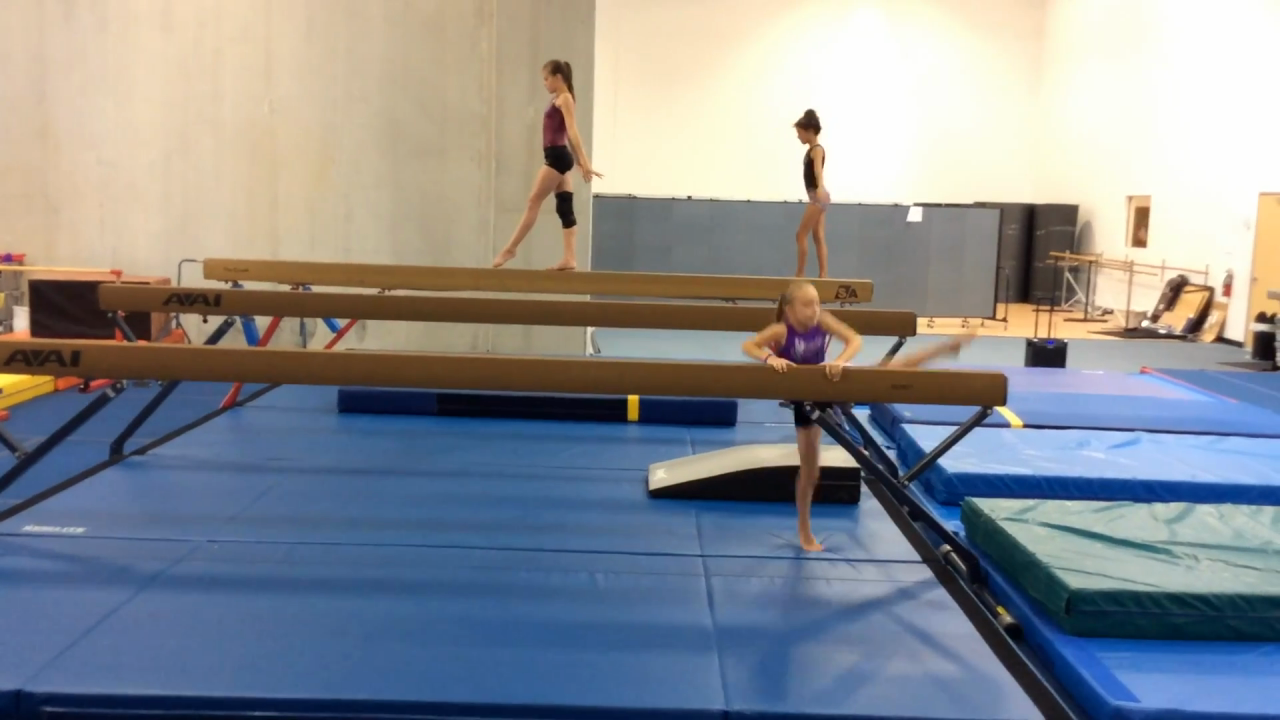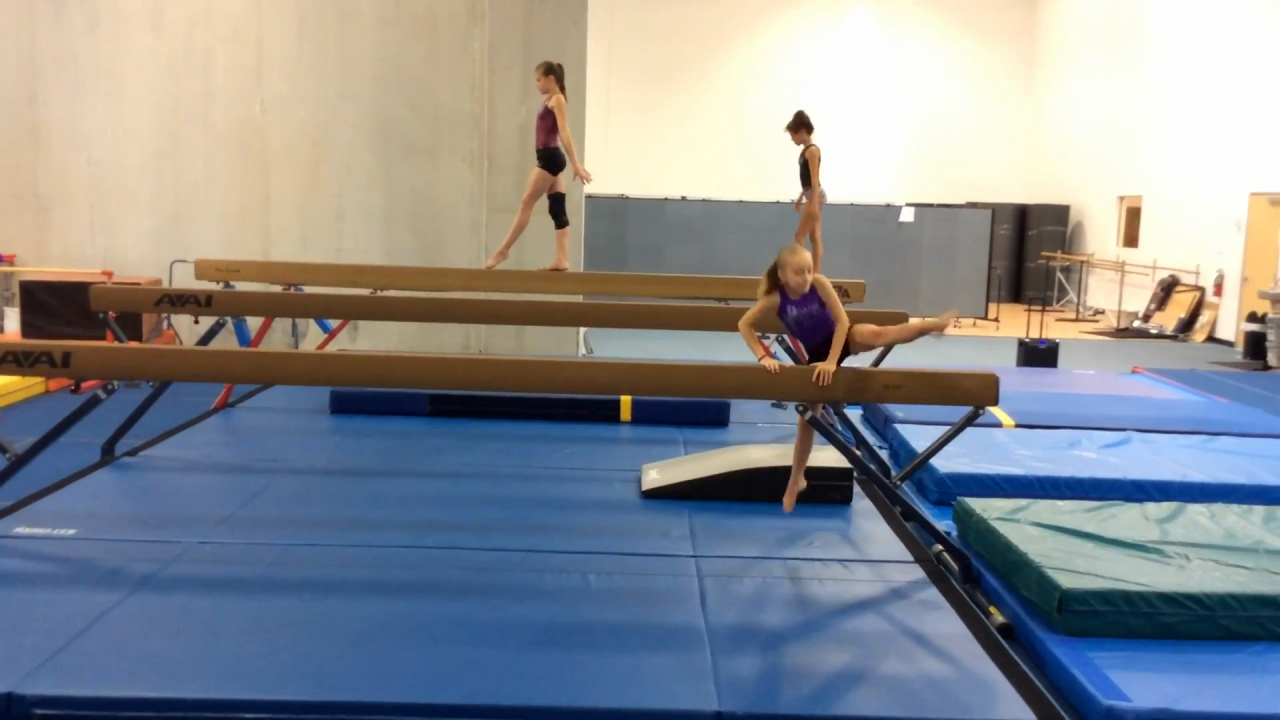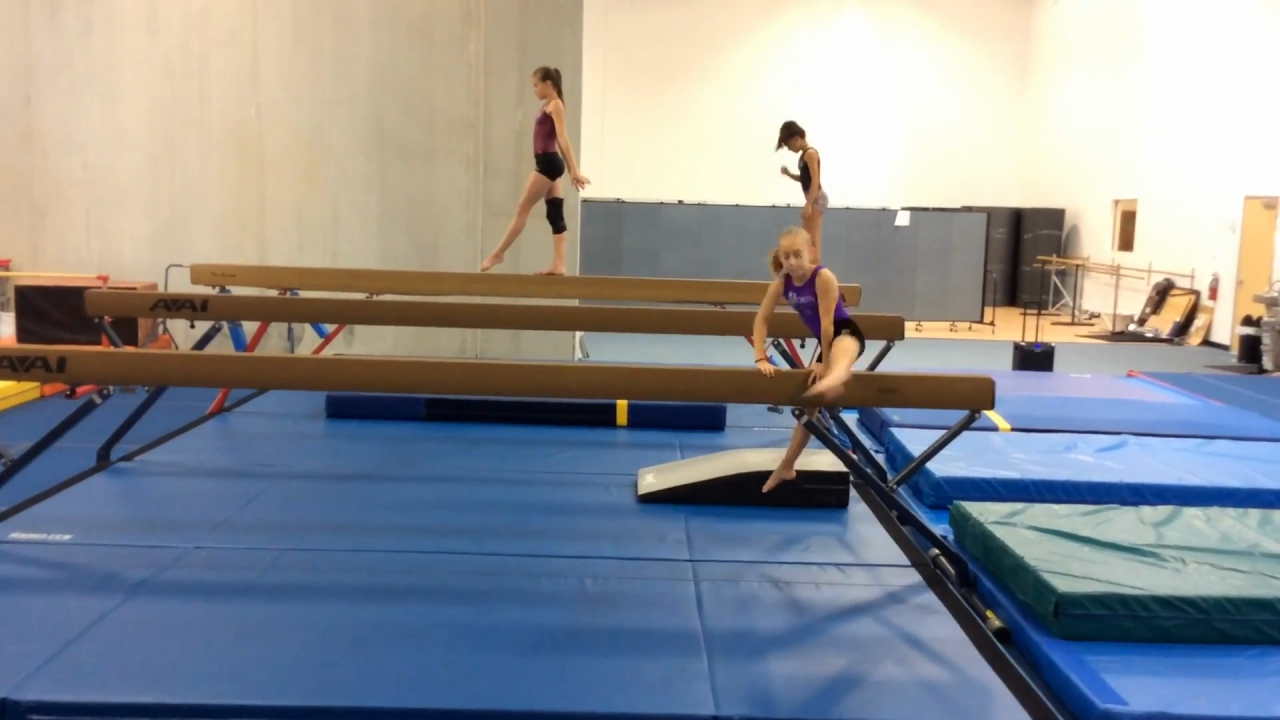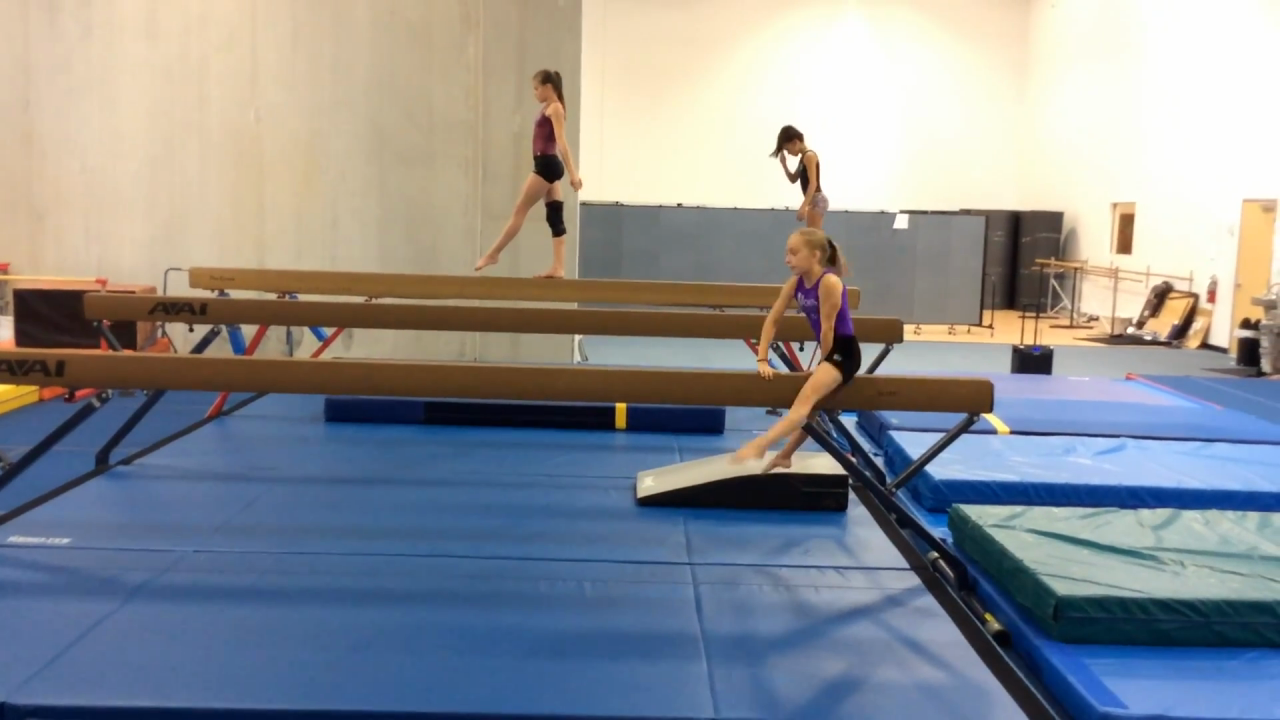
dt=0.2s
person 1, frame 1
left shoulder: (822, 320)
right shoulder: (781, 330)
left elbow: (854, 339)
right elbow: (748, 346)
left wrist: (840, 360)
right wrist: (770, 357)
right hip: (805, 400)
left knee: (890, 370)
right knee: (810, 471)
left ankle: (948, 347)
right ankle: (805, 531)
person 1, frame 2
left shoulder: (819, 284)
right shoulder: (774, 298)
left elbow: (842, 321)
right elbow: (744, 325)
left wrist: (831, 361)
right wrist: (763, 356)
left hip: (841, 339)
right hip: (816, 355)
left knee: (879, 334)
right knee: (807, 420)
left ankle: (929, 325)
right ankle: (796, 480)
person 1, frame 3
left shoulder: (824, 277)
right shoulder: (782, 283)
left elbow: (828, 322)
right elbow: (761, 320)
left wrist: (824, 363)
right wrist: (761, 358)
left hip: (845, 334)
right hip: (826, 342)
left knee: (840, 353)
left ankle: (832, 381)
right ankle: (786, 467)
person 1, frame 4
left shoulder: (830, 283)
right shoulder: (796, 283)
left elbow: (828, 328)
right elbow: (772, 320)
left wrist: (820, 364)
right wrist: (762, 359)
left hip: (843, 352)
right hip: (828, 353)
left knee: (805, 401)
right knee: (809, 408)
left ankle: (760, 445)
right ankle: (784, 455)
person 2, frame 1
left shoulder: (564, 98)
right shoulder: (558, 100)
left elbow: (572, 132)
left wrist: (585, 163)
right wrist: (580, 163)
left hip: (557, 156)
right hip: (558, 156)
left knee: (533, 202)
right knee: (564, 208)
left ankle: (510, 249)
right ankle: (569, 259)
person 2, frame 2
left shoulder: (557, 100)
right shoulder: (550, 101)
left elbow: (564, 134)
left wrist: (576, 165)
right wrist: (575, 164)
left hip: (550, 157)
right hip: (549, 157)
left knee: (526, 203)
right knee: (557, 209)
left ankle: (503, 250)
right ankle: (561, 259)
person 2, frame 3
left shoulder: (555, 105)
right shoulder: (548, 106)
left elbow: (563, 139)
left wrist: (575, 170)
right wrist: (572, 170)
left hip: (548, 162)
right hip: (548, 163)
left knee: (523, 208)
right knee: (555, 214)
left ankle: (498, 253)
right ankle: (558, 264)
person 2, frame 4
left shoulder: (555, 108)
right shoulder: (547, 109)
left elbow: (561, 142)
right elbow: (558, 143)
left wrist: (572, 173)
right wrist: (571, 172)
left hip: (547, 165)
right hip: (547, 165)
left knee: (520, 210)
right knee: (555, 217)
left ankle: (493, 253)
right ankle: (557, 268)
